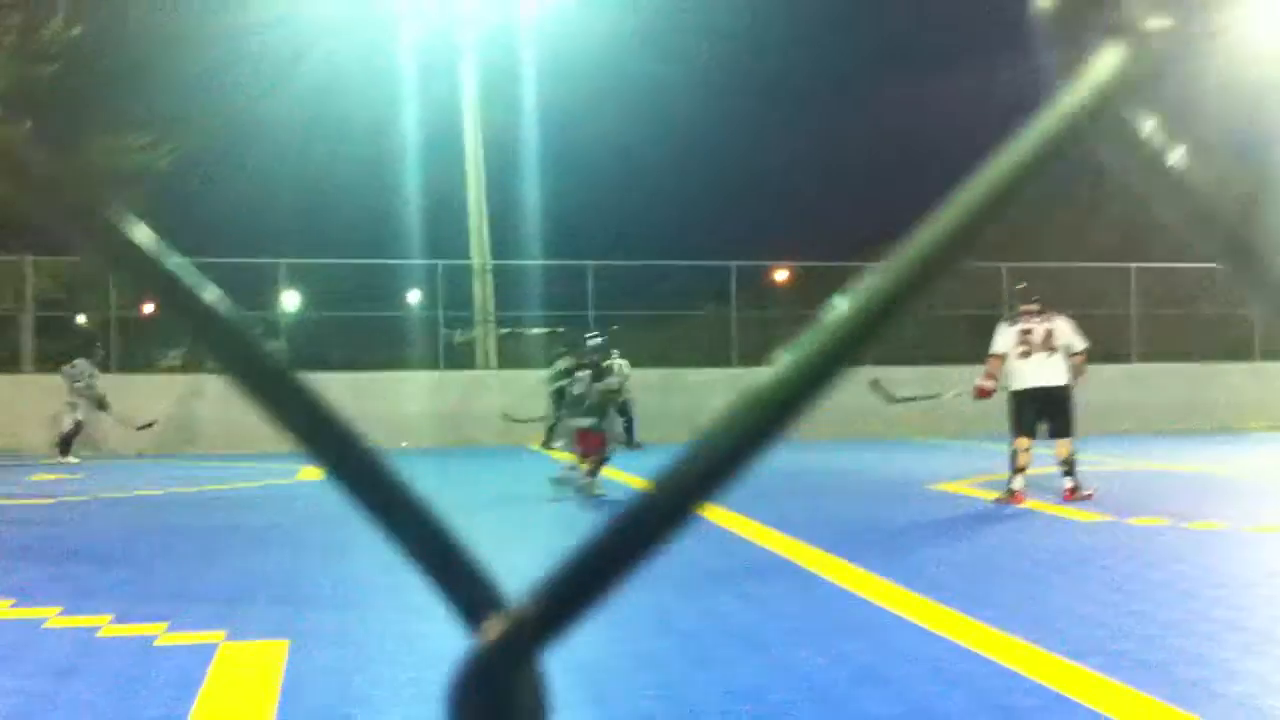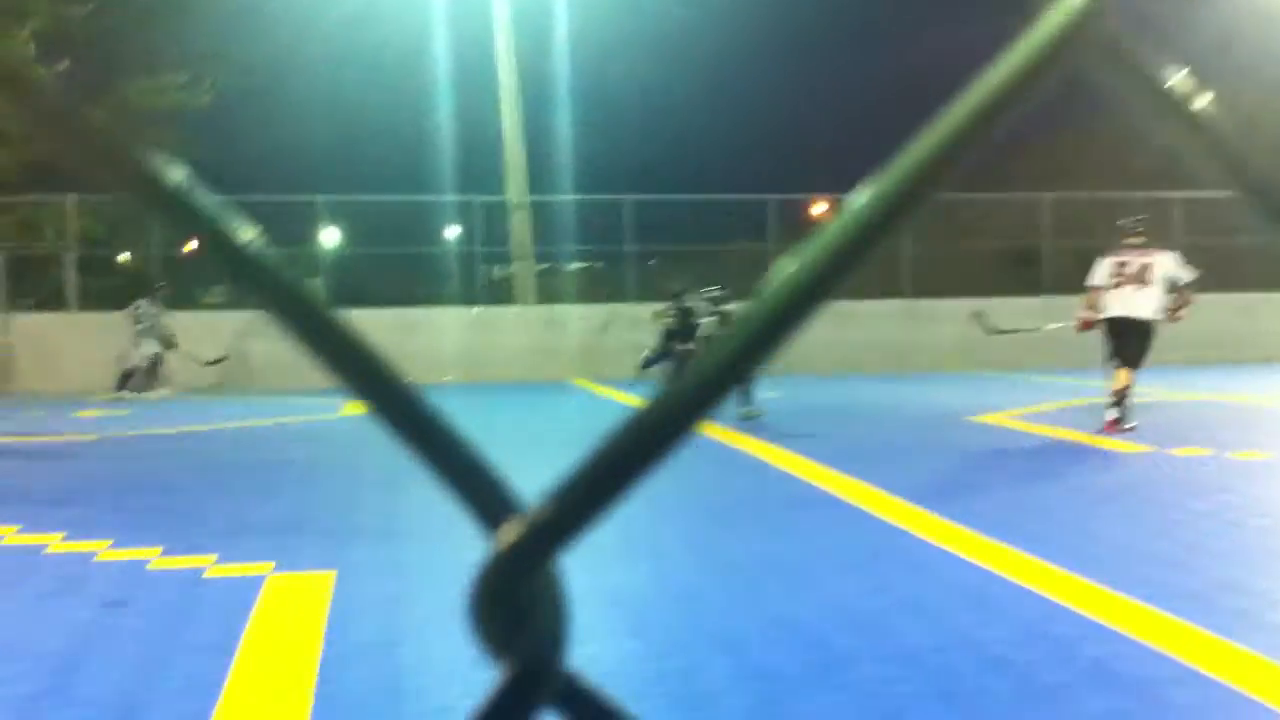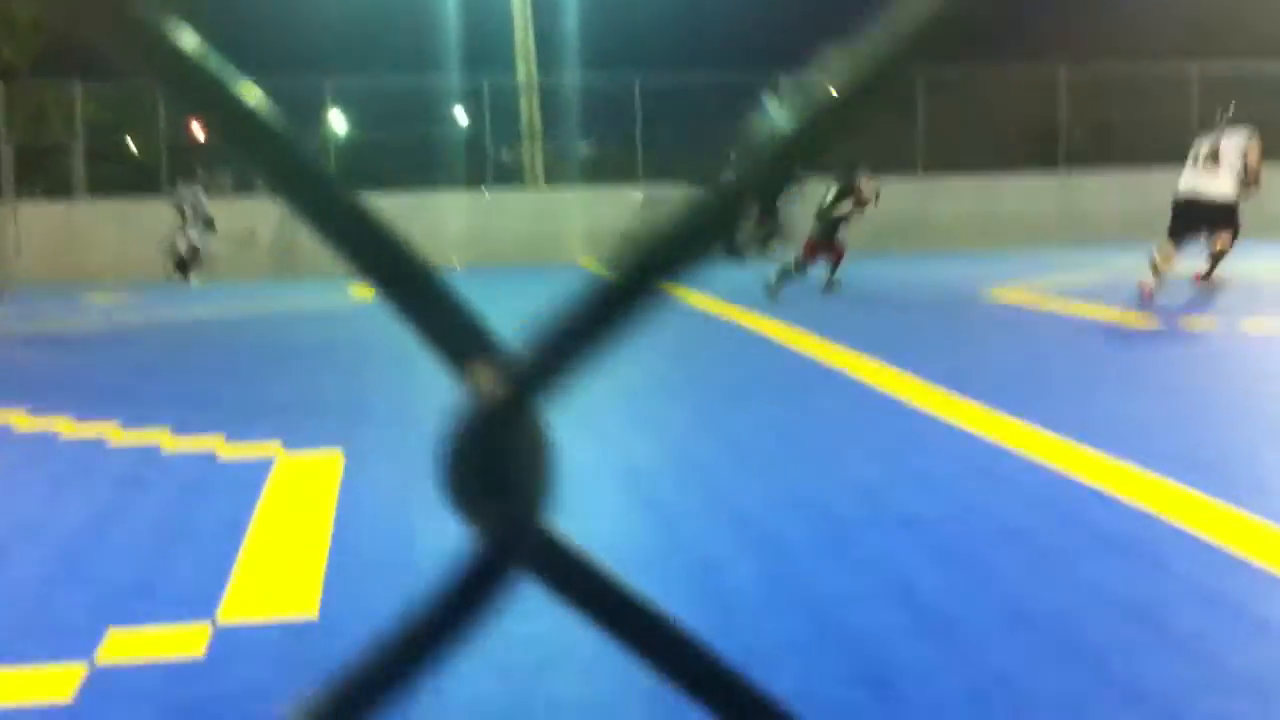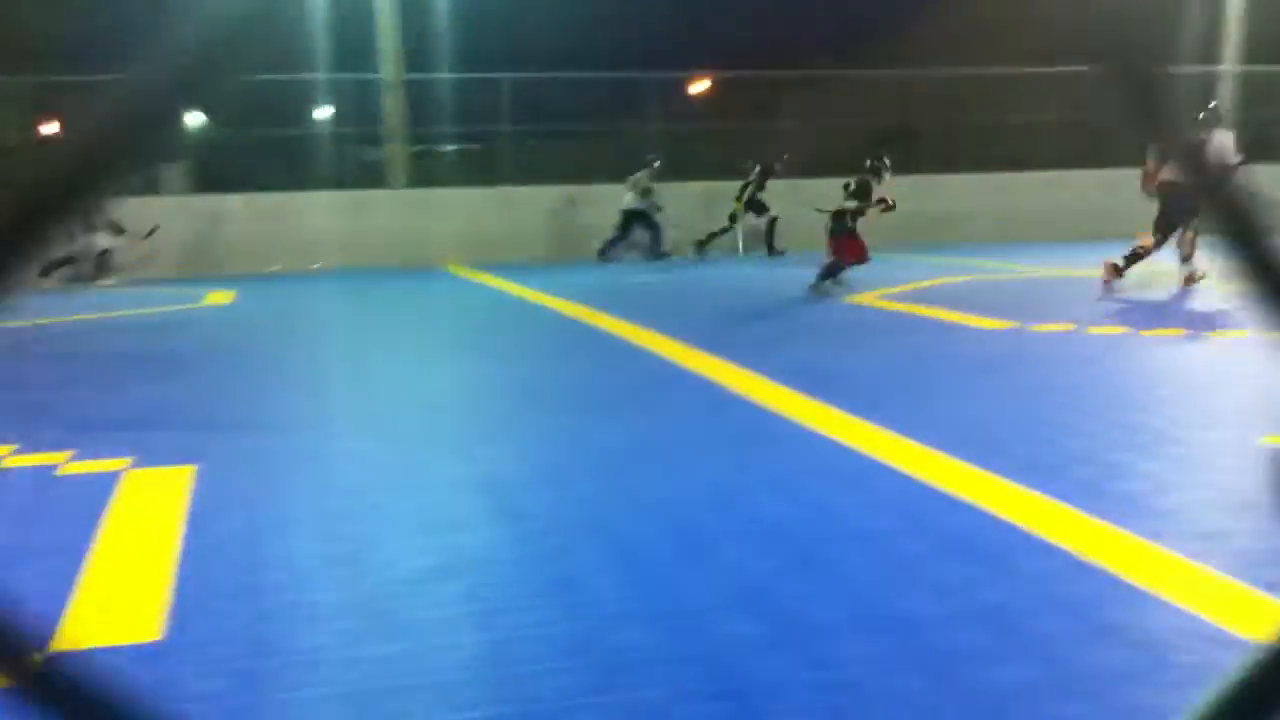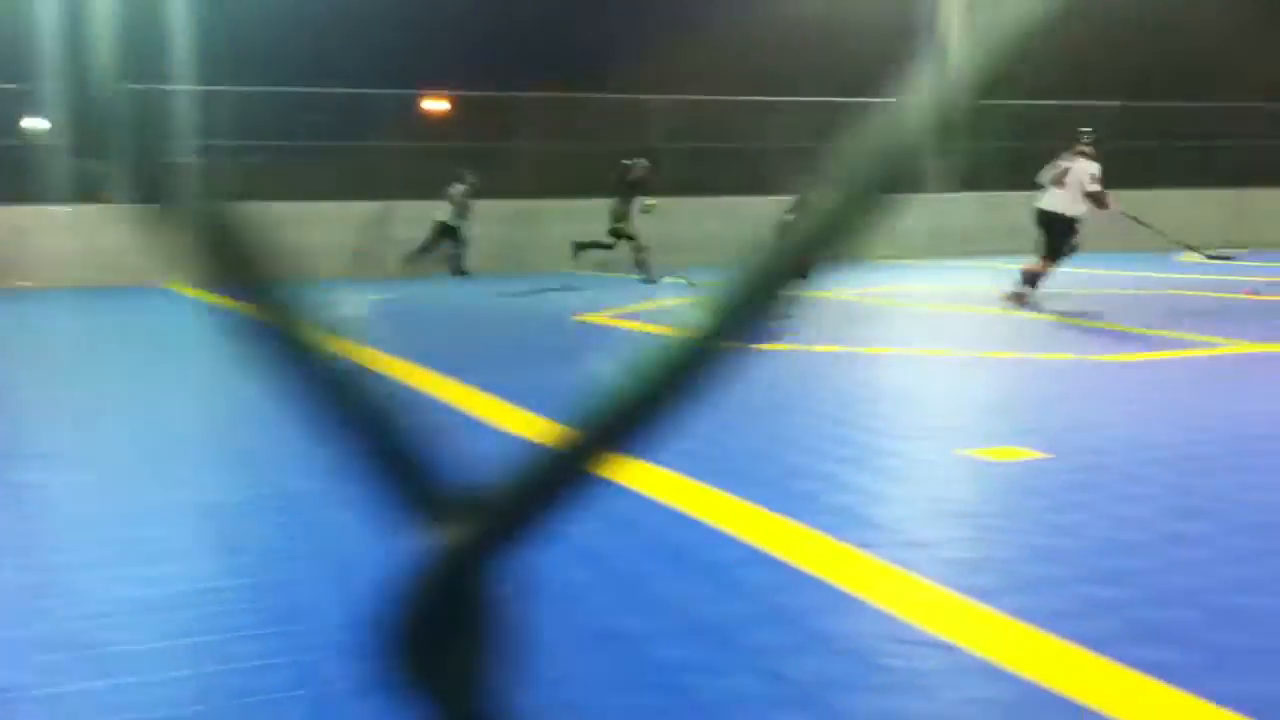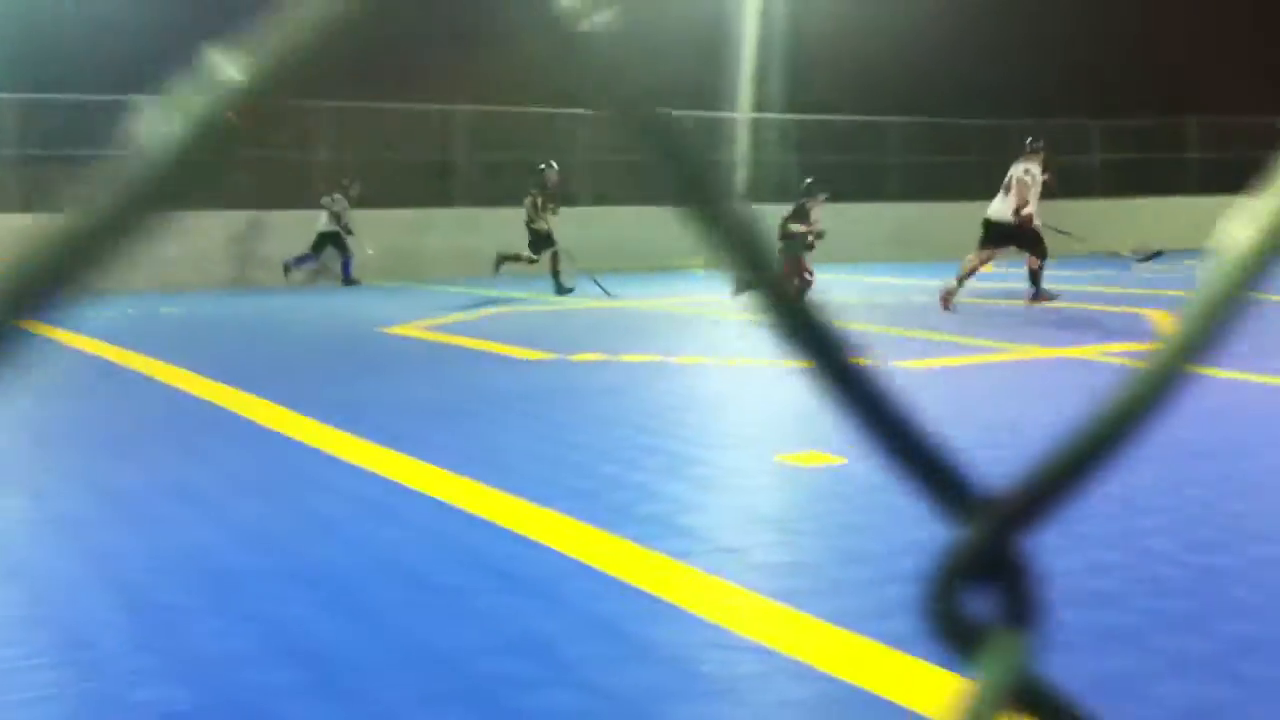
dt=0.4s
person 1, frame 1
left shoulder: (1008, 325)
right shoulder: (1060, 321)
left elbow: (997, 356)
right elbow: (1079, 353)
left wrist: (986, 382)
right wrist: (1072, 377)
left hip: (1024, 389)
right hip: (1058, 387)
left knee: (1022, 437)
right knee: (1063, 437)
left ankle: (1015, 489)
right ankle: (1071, 487)
person 1, frame 2
left shoulder: (1109, 257)
right shoulder: (1163, 257)
left elbow: (1095, 288)
right elbow: (1186, 281)
left wrist: (1087, 314)
right wrist: (1179, 307)
left hip: (1112, 316)
right hip: (1141, 318)
left knee: (1119, 362)
right knee: (1126, 366)
left ankle: (1115, 411)
right ankle: (1114, 418)
person 1, frame 3
left shoulder: (1204, 141)
right shoulder: (1241, 135)
right elbow: (1252, 146)
right wrist: (1252, 178)
left hip: (1187, 196)
right hip: (1220, 199)
left knee: (1172, 241)
right knee: (1227, 231)
left ankle: (1151, 283)
right ankle: (1207, 273)
person 1, frame 4
right shoulder: (1224, 136)
left elbow: (1154, 155)
right elbow: (1233, 163)
left wrist: (1149, 179)
left hip: (1166, 184)
right hip: (1185, 190)
left knee: (1190, 223)
right knee: (1160, 235)
left ankle: (1188, 271)
right ankle: (1119, 267)
person 1, frame 5
left shoulder: (1062, 159)
right shoulder: (1090, 166)
left elbow: (1043, 180)
right elbow: (1094, 194)
right wrist: (1105, 203)
left hip: (1045, 211)
right hip: (1061, 217)
left knee: (1067, 246)
right knee: (1049, 257)
right ankle: (1023, 291)
person 1, frame 6
left shoulder: (1020, 166)
right shoulder: (1032, 168)
right elbow: (1022, 187)
left wrist: (1040, 180)
right wrist: (1024, 211)
left hip: (994, 218)
right hip: (1011, 222)
left knee: (982, 255)
right knee: (1039, 251)
left ankle: (953, 289)
right ankle: (1036, 292)
